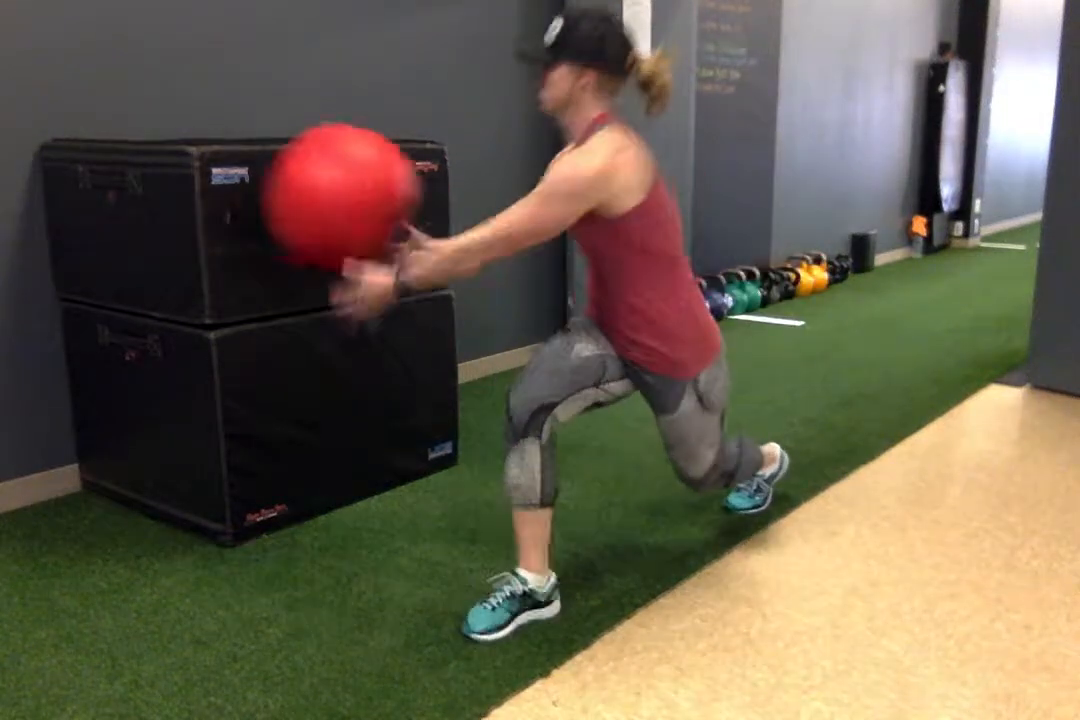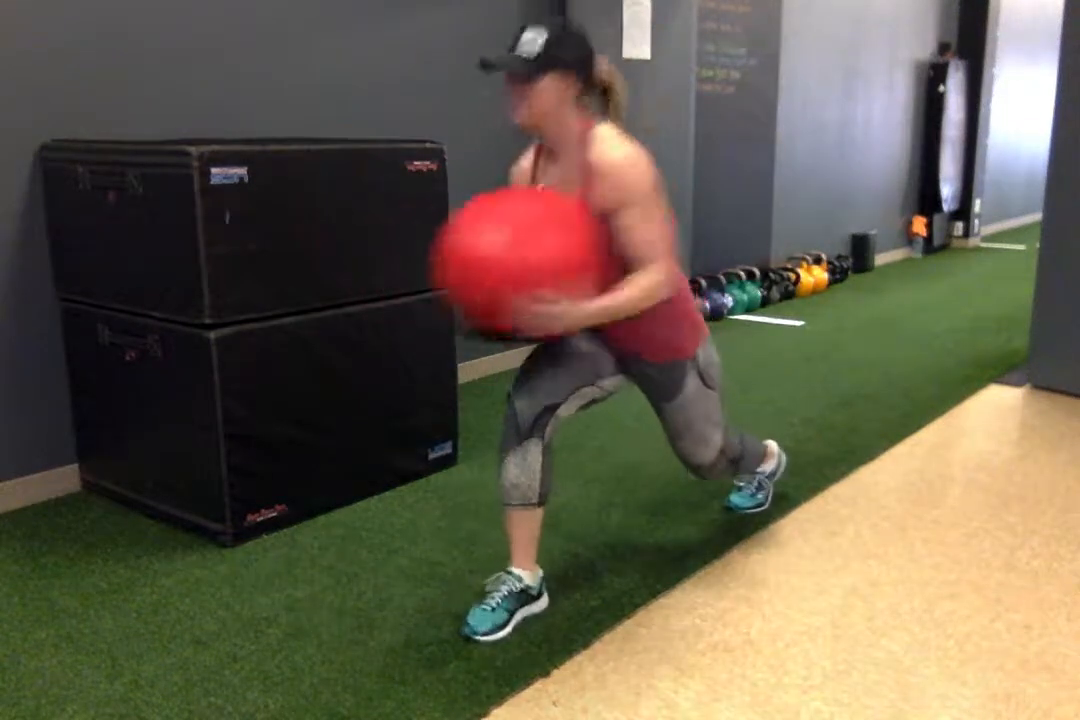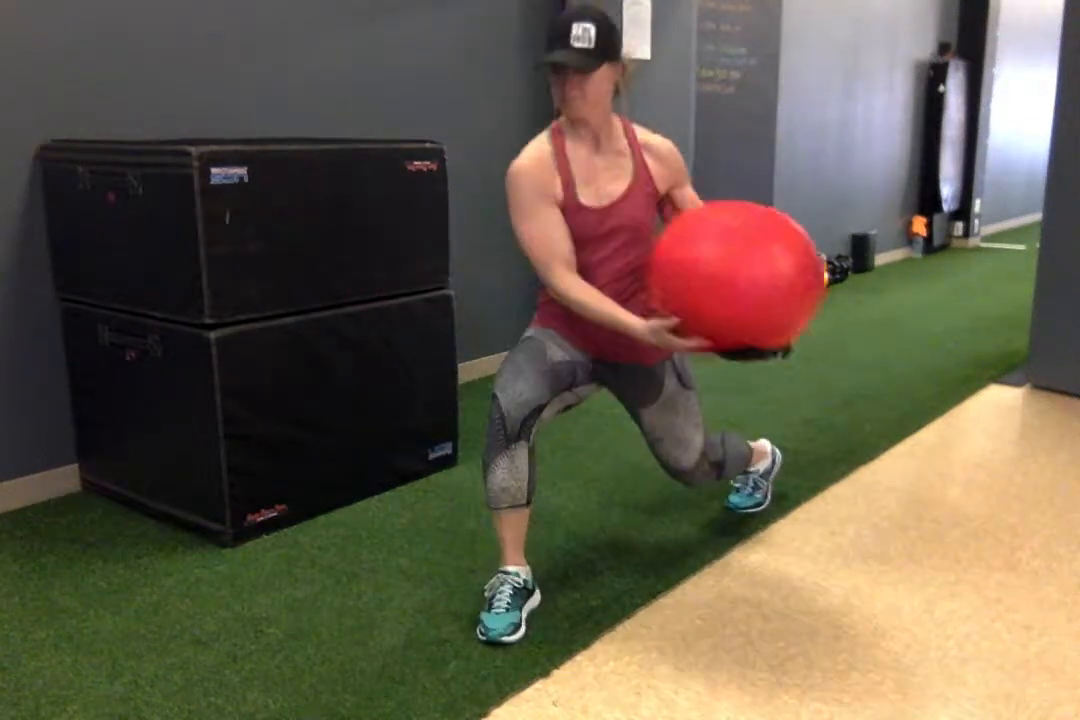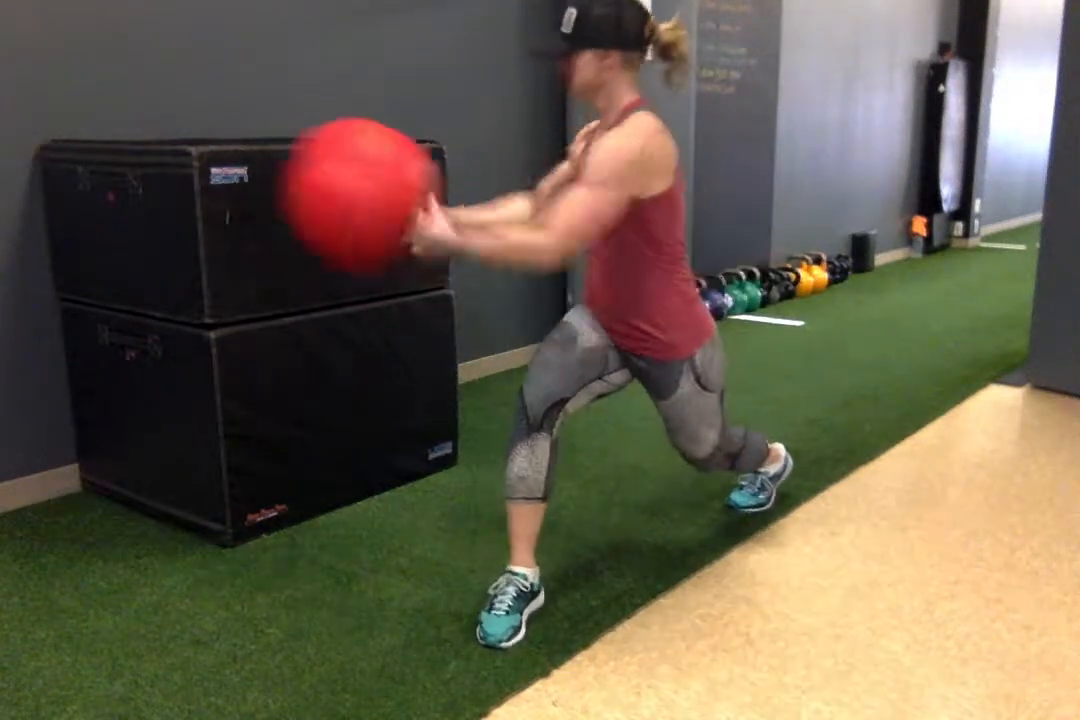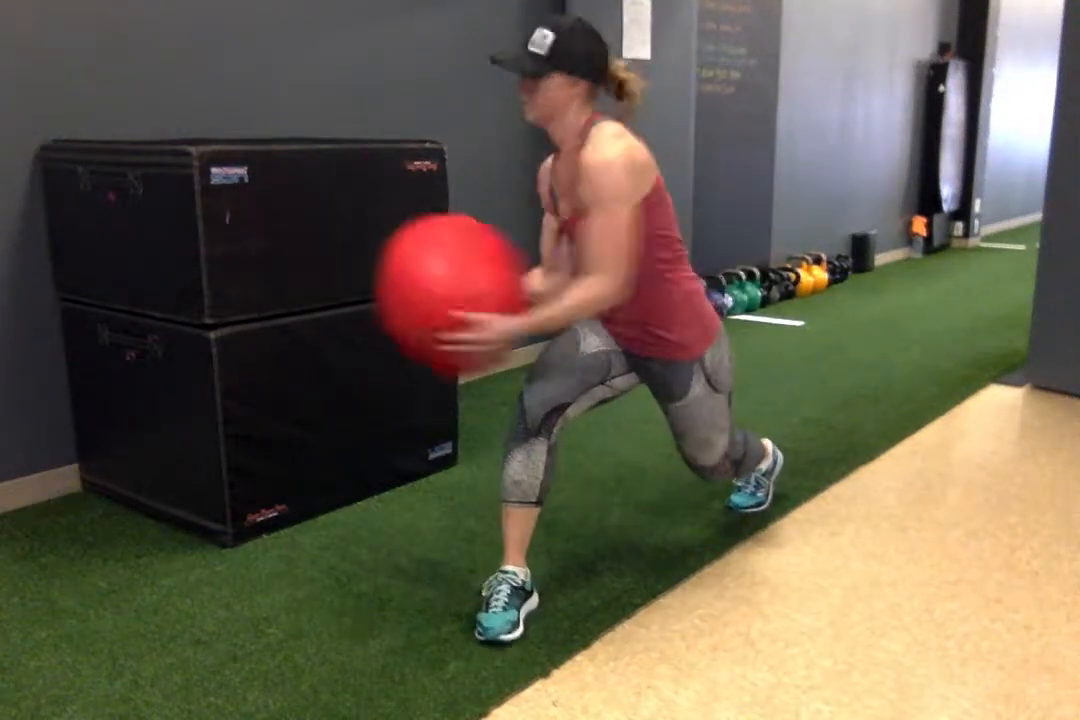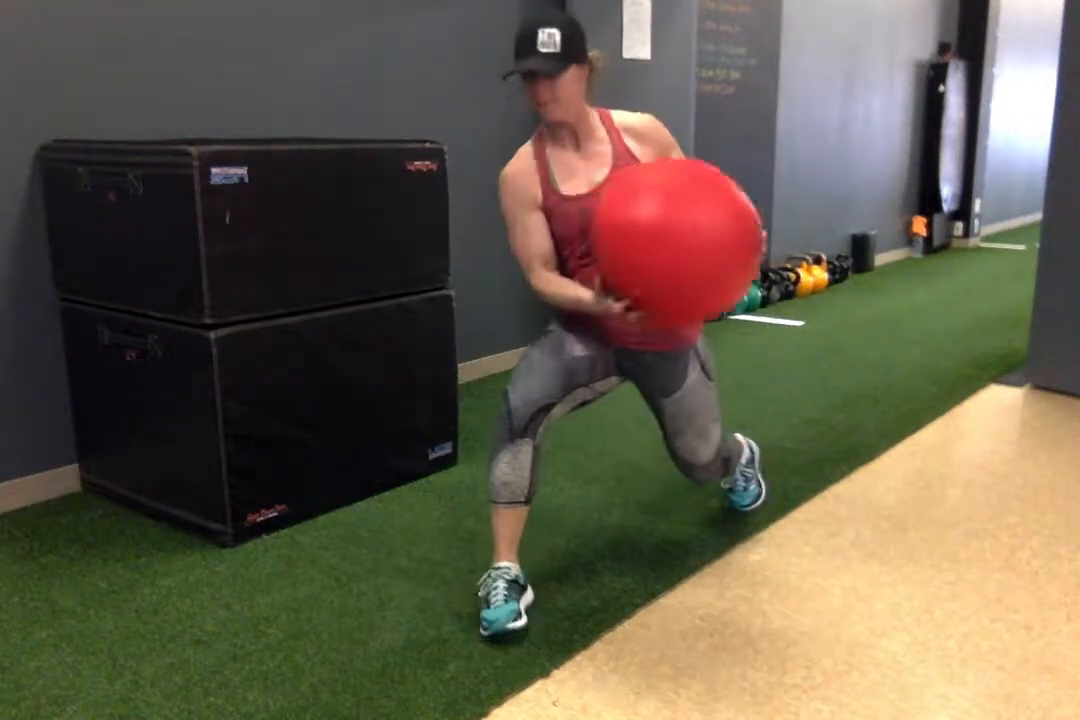
dt=0.4s
person 1, frame 1
left shoulder: (594, 165)
right shoulder: (583, 153)
left elbow: (491, 247)
right elbow: (512, 228)
left wrist: (396, 283)
right wrist: (437, 251)
left hip: (678, 346)
right hip: (610, 329)
left knee: (701, 469)
right knee: (527, 410)
left ankle: (766, 460)
right ankle: (533, 581)
person 1, frame 2
left shoulder: (618, 162)
right shoulder: (527, 170)
left elbow: (657, 276)
left wrist: (580, 313)
right wrist: (515, 304)
left hip: (662, 340)
right hip: (589, 334)
left knee: (704, 454)
right knee: (526, 412)
left ankle: (764, 459)
right ankle: (522, 579)
person 1, frame 3
left shoulder: (657, 153)
right shoulder: (533, 167)
right elbow: (559, 277)
right wrist: (632, 325)
left hip: (650, 339)
right hip: (566, 331)
left knee: (686, 460)
right knee: (507, 416)
left ankle: (758, 458)
right ankle: (513, 578)
person 1, frame 4
left shoulder: (633, 144)
right shoulder: (593, 135)
left elbow: (552, 248)
right elbow: (533, 207)
left wrist: (452, 241)
right wrist: (455, 220)
left hip: (670, 334)
right hip: (600, 319)
left knee: (704, 448)
right knee: (537, 407)
left ankle: (772, 459)
right ankle: (520, 578)
person 1, frame 5
left shoulder: (609, 159)
right shoulder: (551, 170)
left elbow: (606, 283)
right elbow: (557, 274)
left wrist: (514, 328)
left hip: (678, 337)
right hip: (611, 330)
left knee: (709, 459)
right knee: (536, 410)
left ankle: (760, 458)
right ankle: (512, 579)
person 1, frame 6
left shoulder: (641, 133)
right shoulder: (521, 174)
right elbow: (541, 275)
right wrist: (598, 303)
left hip: (668, 331)
right hip: (586, 329)
left knee: (700, 460)
right knee: (520, 411)
left ankle: (742, 455)
right ankle: (505, 576)
